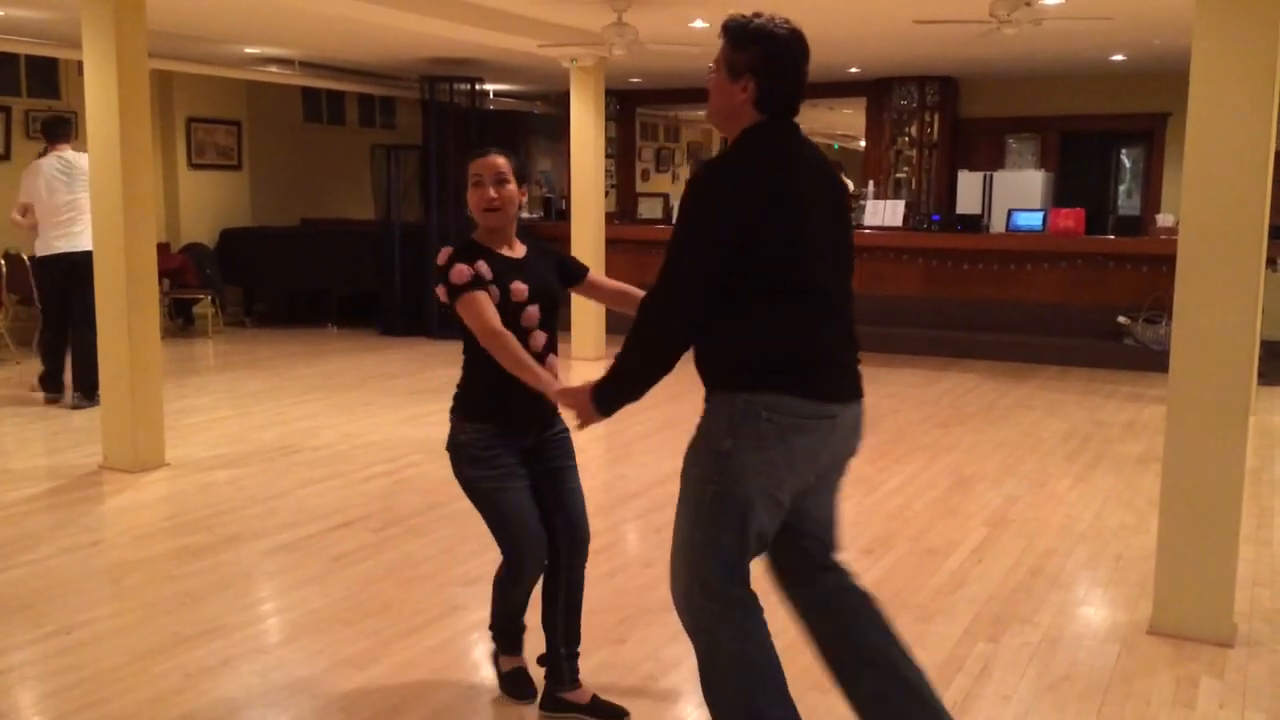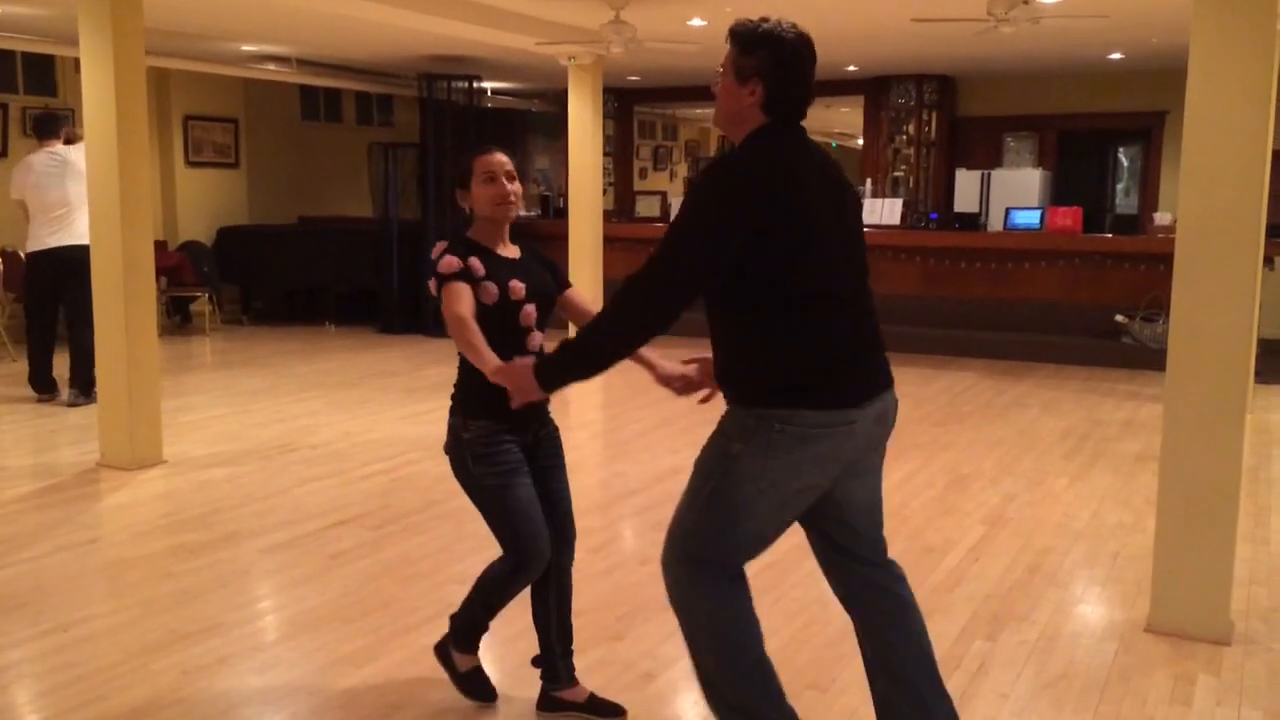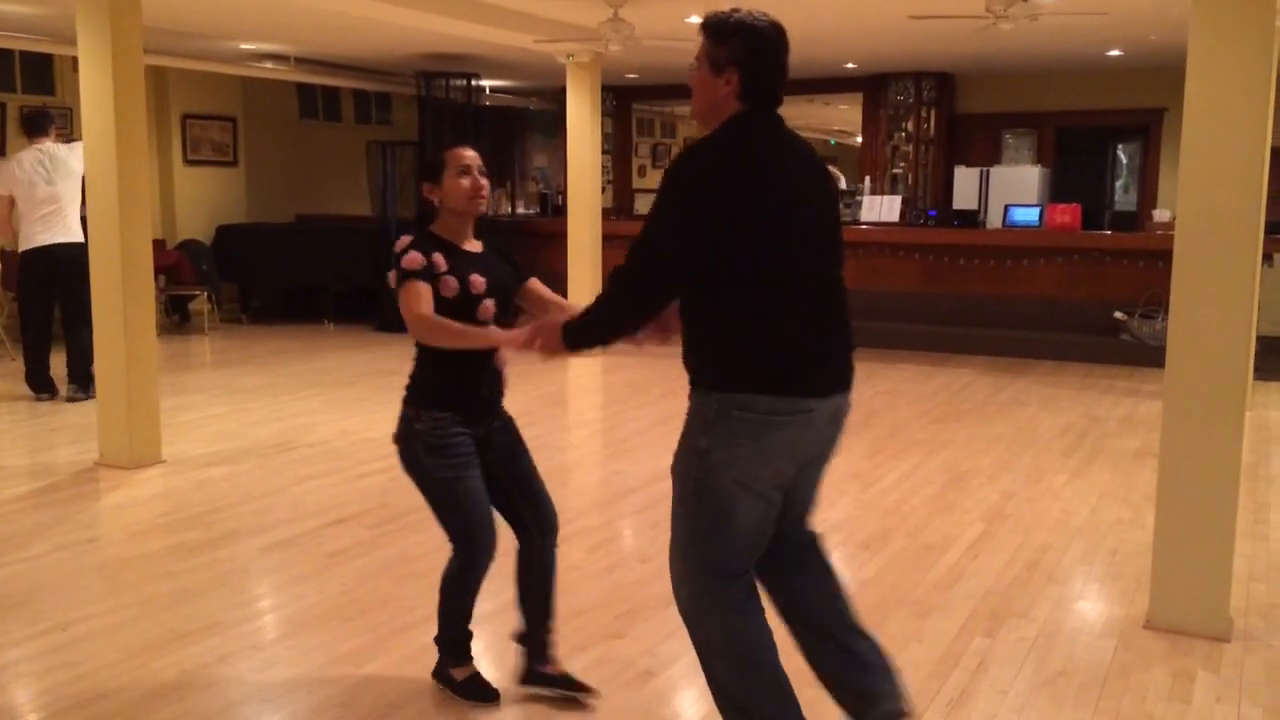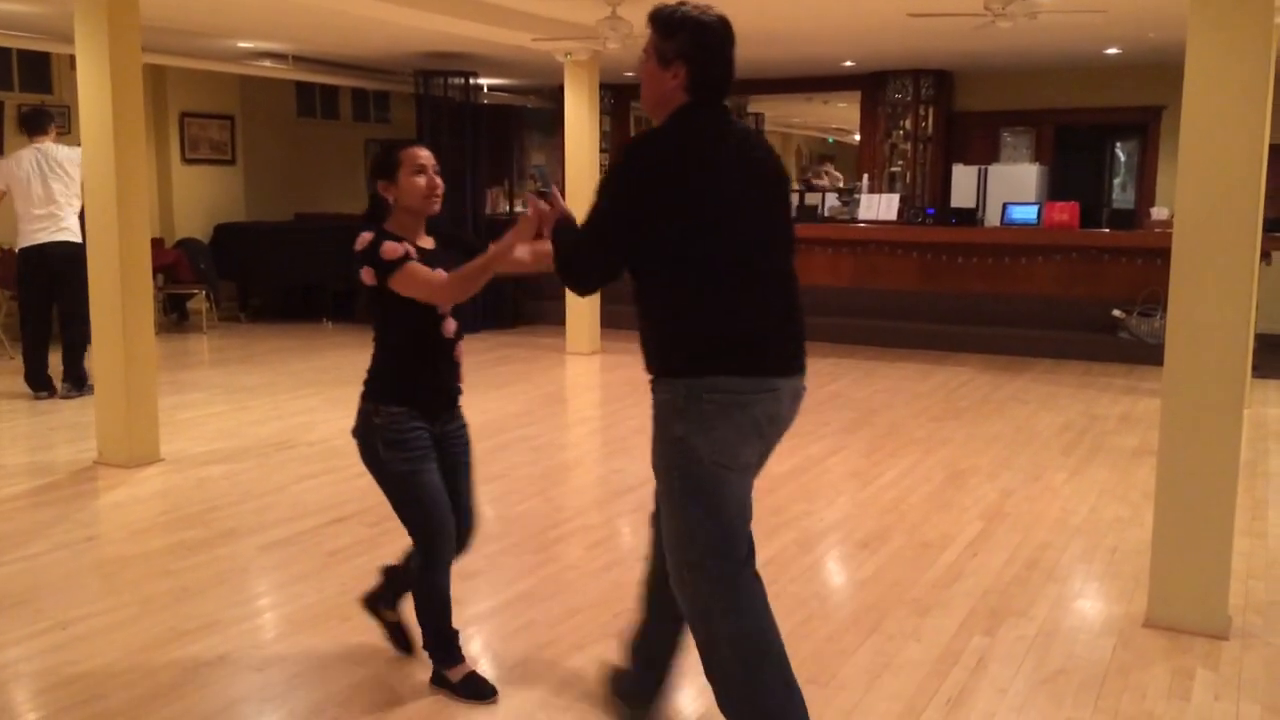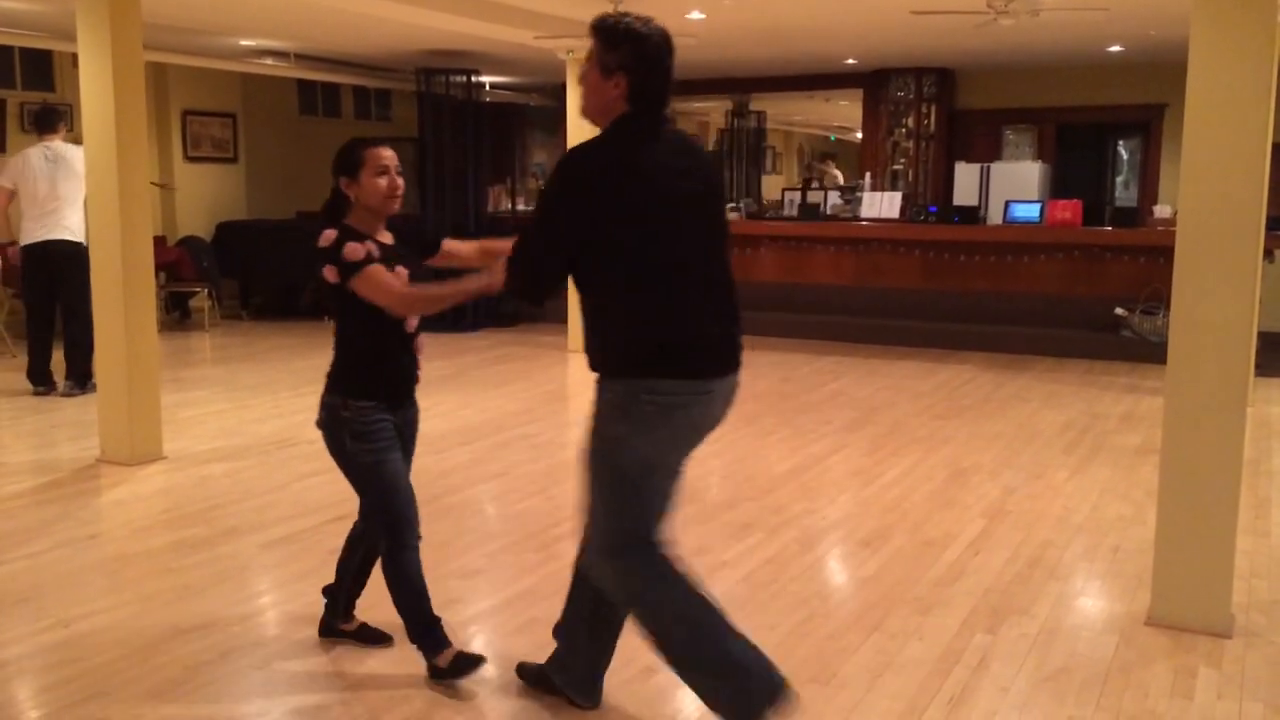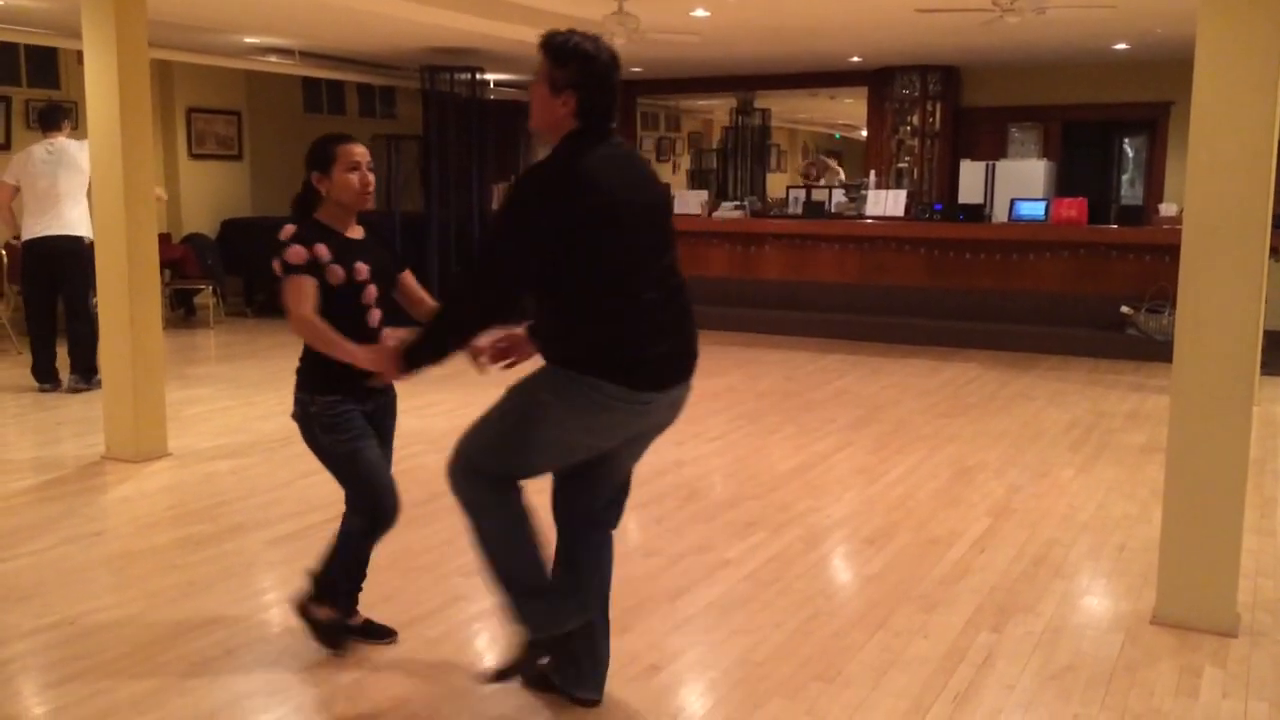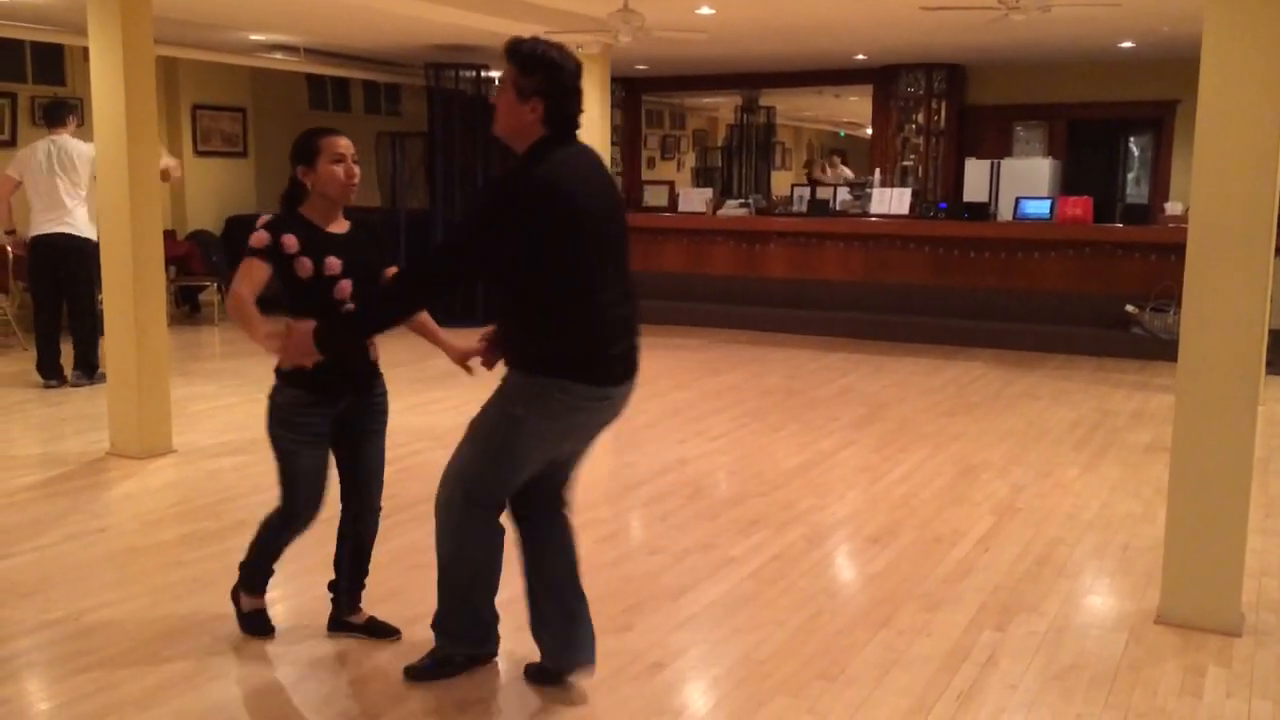
dt=0.2s
person 1, frame 1
left shoulder: (731, 177)
right shoulder: (817, 171)
left elbow: (679, 302)
left wrist: (608, 394)
left hip: (764, 408)
right hip: (833, 403)
left knee: (708, 585)
right knee: (809, 566)
person 1, frame 2
left shoulder: (737, 179)
right shoulder: (824, 172)
left elbow: (656, 296)
left wrist: (550, 371)
right wrist: (734, 361)
left hip: (787, 417)
right hip: (865, 403)
left knee: (698, 565)
right knee: (864, 570)
person 1, frame 3
left shoulder: (707, 166)
right shoulder: (805, 164)
left elbow: (644, 283)
left wrist: (568, 335)
right wrist: (706, 327)
left hip: (749, 403)
right hip: (824, 393)
left knee: (711, 575)
right knee: (783, 546)
person 1, frame 4
left shoulder: (651, 157)
right shoulder: (757, 153)
left elbow: (586, 271)
left wrist: (563, 228)
left hip: (708, 385)
right hip: (777, 376)
left knee: (712, 567)
right knee: (683, 529)
person 1, frame 5
left shoulder: (589, 168)
right shoulder: (694, 161)
left elbow: (531, 281)
left wrist: (520, 257)
left hip: (646, 383)
right hip: (710, 373)
left knee: (629, 558)
right knee: (615, 530)
person 1, frame 6
left shoulder: (550, 183)
right shoulder: (634, 170)
left elbow: (493, 287)
left wrist: (412, 353)
right wrist: (535, 332)
left hip: (600, 381)
right hip: (665, 377)
left knee: (478, 469)
right knee: (587, 517)
left ankle: (546, 615)
right ankle: (579, 668)
person 1, frame 7
left shoulder: (530, 188)
right shoulder: (587, 170)
left elbow: (431, 280)
left wrist: (326, 336)
right wrist: (509, 333)
left hip: (560, 382)
right hip: (607, 373)
left knee: (466, 501)
right knee: (536, 502)
left ankle: (465, 641)
right ankle: (564, 647)
person 2, frame 1
left shoulder: (545, 259)
right shoulder: (460, 261)
left elbow: (618, 295)
right elbow: (493, 336)
right wrist: (558, 387)
left hip: (544, 428)
right hip: (484, 433)
left knee: (572, 544)
right knee: (528, 553)
right ankle: (507, 650)
person 2, frame 2
left shoulder: (536, 263)
right shoulder: (456, 257)
left elbow: (592, 320)
right elbow: (460, 321)
left wrist: (656, 364)
right wrist: (494, 369)
left hip: (536, 426)
right hip: (483, 430)
left knee: (560, 547)
right knee: (530, 550)
right ankle: (459, 643)
person 2, frame 3
left shoulder: (497, 258)
right shoulder: (419, 251)
left elbow: (556, 310)
right elbow: (422, 324)
right wrist: (500, 337)
left hip: (490, 418)
right hip: (435, 423)
left knee: (540, 524)
right knee: (476, 545)
left ankle: (539, 658)
right ankle: (453, 661)
person 2, frame 4
left shoulder: (451, 246)
right shoulder: (378, 246)
left elbow: (530, 260)
right elbow: (441, 294)
right wrist: (511, 243)
left hip: (445, 412)
right hip: (393, 417)
left knee: (457, 532)
right knee: (437, 536)
left ankle: (386, 596)
right ankle: (446, 662)
person 2, frame 5
left shoulder: (403, 242)
right shoulder: (340, 243)
left elbow: (476, 252)
right elbow: (400, 300)
right wrist: (485, 282)
left hip: (399, 404)
right hip: (357, 409)
left knee: (379, 516)
right knee: (401, 525)
left ankle: (338, 614)
right ankle: (436, 648)
person 2, frame 6
left shoulder: (374, 242)
right shoulder: (301, 239)
left elbow: (421, 304)
right elbow: (303, 322)
right wrist: (362, 355)
left hip: (375, 395)
right hip: (328, 400)
left knee: (363, 506)
right knee: (379, 504)
left ankle: (342, 610)
right ankle: (320, 601)
person 2, frame 7
left shoulder: (364, 238)
right shoulder: (280, 232)
right elbow: (238, 300)
left wrist: (449, 344)
right wrist: (271, 338)
left hip: (366, 393)
right hip: (303, 398)
left knee: (365, 506)
right knee: (300, 507)
left ankle: (347, 608)
right ankle: (250, 589)
person 3, frame 1
left shoulder: (33, 172)
right shoulder: (89, 163)
left elbow: (27, 218)
left hip: (49, 254)
right hip: (85, 251)
left knee: (53, 324)
right knee: (86, 324)
left ankle: (52, 387)
right ankle: (85, 390)
person 3, frame 2
left shoulder: (23, 168)
right shoulder: (81, 154)
left elbow: (26, 212)
right wrist: (73, 136)
left hip: (39, 251)
right hip: (78, 247)
left knee: (40, 322)
right knee: (82, 321)
left ankle: (43, 386)
right ankle: (81, 388)
person 3, frame 3
right shoulder: (74, 153)
left hip: (32, 250)
right hip: (71, 246)
left knee: (35, 322)
right knee: (78, 319)
left ankle: (41, 385)
right ankle: (79, 383)
person 3, frame 4
right shoulder: (73, 157)
left hip: (30, 248)
right hip: (68, 245)
left knee: (34, 320)
right knee: (74, 317)
left ankle: (40, 384)
right ankle: (73, 381)
person 3, frame 5
right shoulder: (80, 155)
left hip: (32, 246)
right hip: (70, 243)
left knee: (38, 316)
right knee: (77, 314)
left ankle: (40, 379)
right ankle: (77, 379)
person 3, frame 6
right shoulder: (83, 150)
left hip: (34, 242)
right hip: (73, 239)
left knee: (39, 312)
right knee: (79, 309)
left ankle: (46, 376)
right ankle: (82, 373)
person 3, frame 7
left shoulder: (27, 155)
right shoulder: (85, 151)
right wrist: (164, 162)
left hip: (40, 239)
right hip: (77, 237)
left knee: (46, 310)
right knee: (83, 307)
left ankle: (50, 371)
right ankle: (85, 369)
